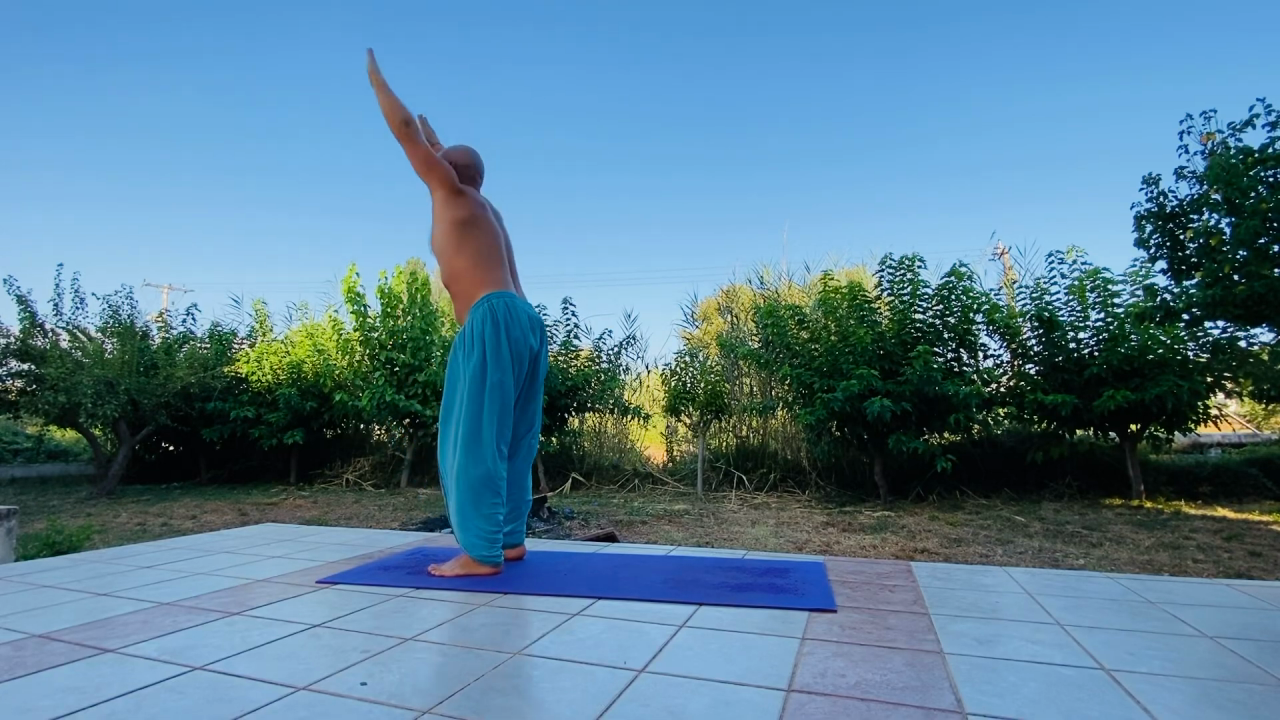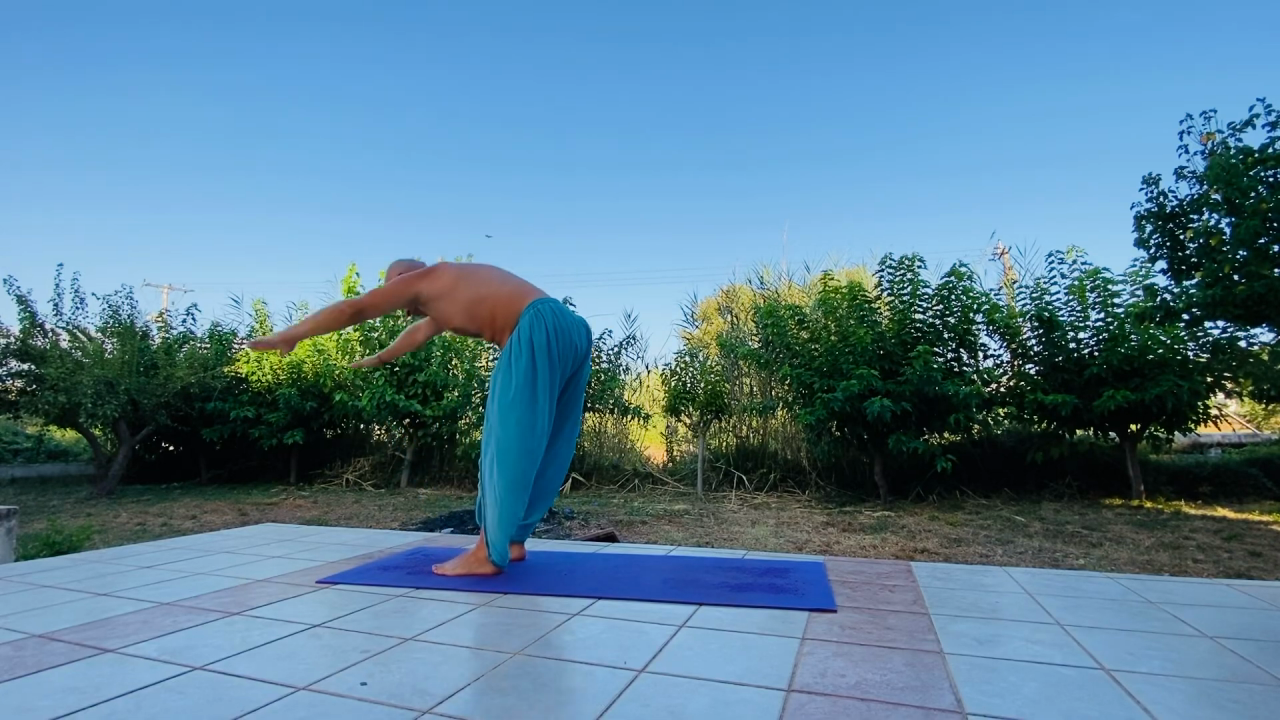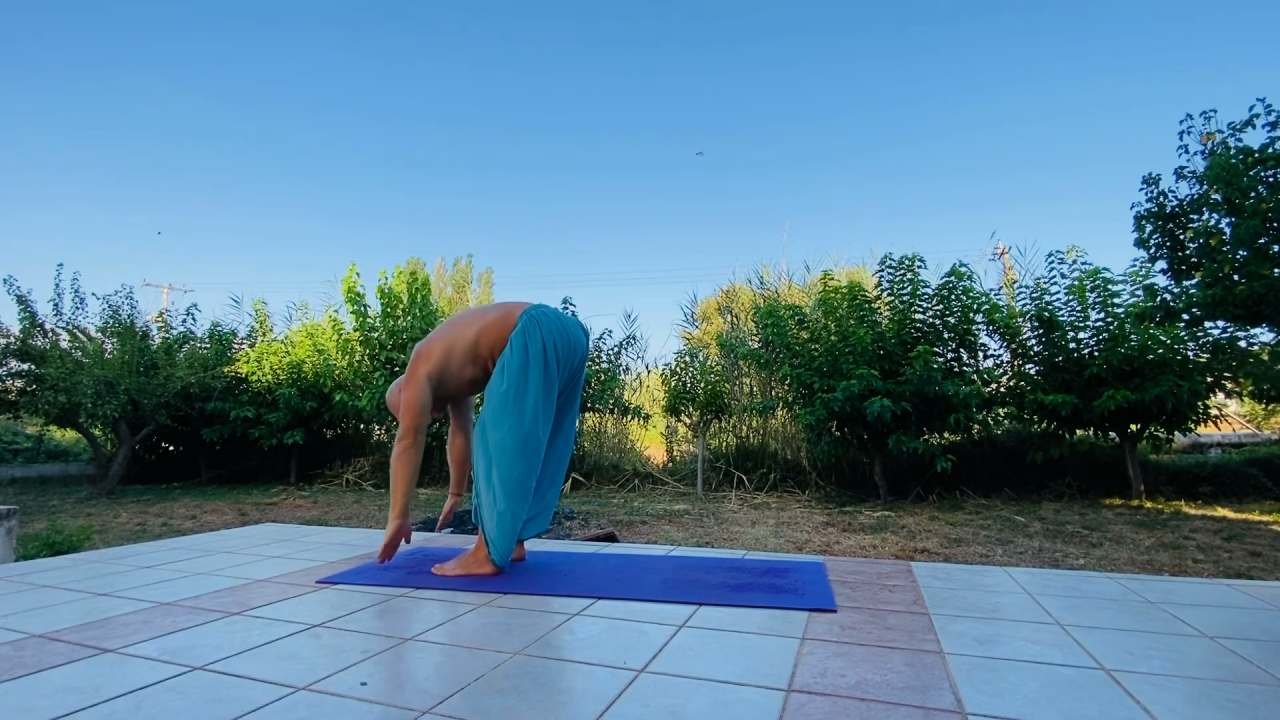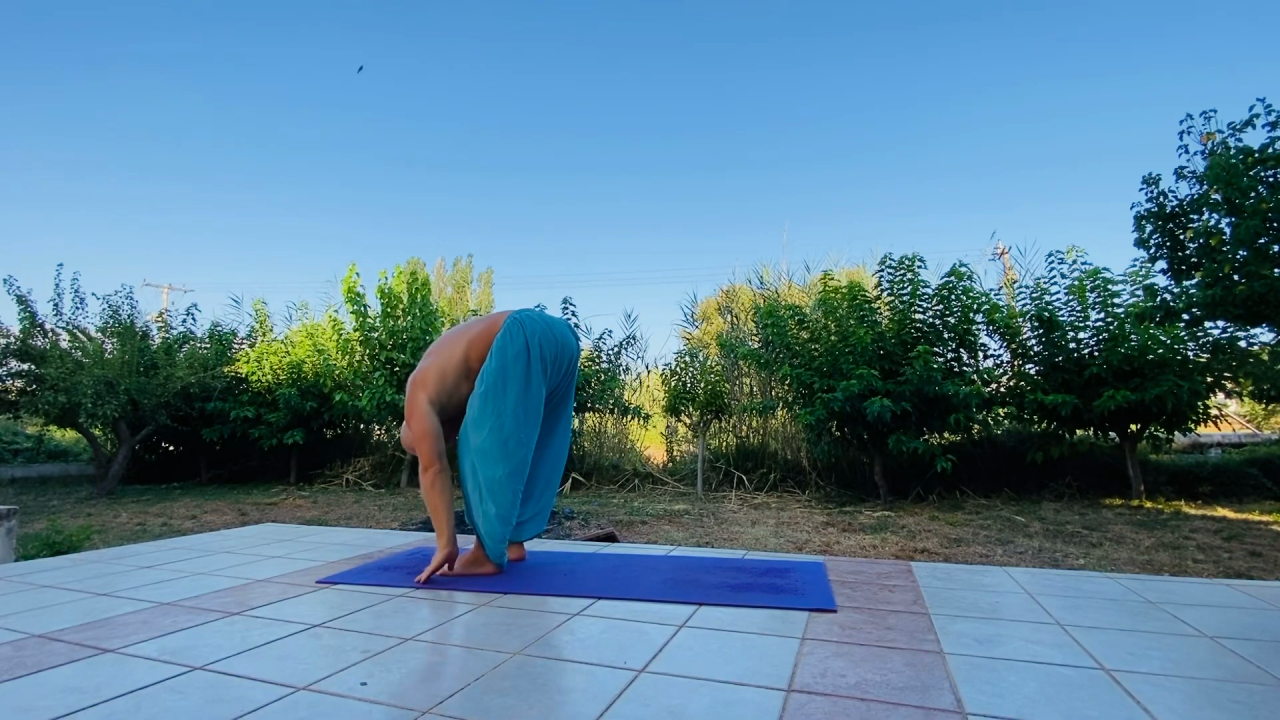
dt=0.5s
person 1, frame 1
left shoulder: (452, 193)
right shoulder: (485, 208)
left elbow: (403, 131)
left wrist: (377, 81)
right wrist: (431, 137)
left hip: (491, 325)
right hip: (526, 324)
left knee: (471, 441)
right knee: (510, 441)
left ankle: (481, 551)
right ankle: (508, 539)
person 1, frame 2
left shoulder: (424, 279)
right shoulder: (450, 289)
left elbow: (353, 311)
right elbow: (422, 330)
left wrist: (289, 335)
right wrist: (381, 357)
left hip: (539, 332)
right hip: (572, 330)
left knee: (511, 441)
right knee: (540, 446)
left ankle: (489, 553)
right ankle: (512, 540)
person 1, frame 3
left shoulder: (422, 369)
right shoulder: (449, 374)
left elbow: (408, 441)
right elbow: (460, 432)
left wrist: (397, 517)
right wrist: (456, 494)
left hip: (537, 337)
right hip: (569, 332)
left knee: (500, 443)
right knee: (533, 448)
left ankle: (487, 554)
right ankle: (510, 541)
person 1, frame 4
left shoulder: (420, 397)
right shoulder: (452, 388)
left elbow: (433, 470)
right elbow: (489, 447)
left wrist: (446, 545)
left hip: (524, 340)
right hip: (559, 334)
left knee: (491, 448)
right knee: (538, 450)
left ankle: (488, 553)
right ankle: (511, 540)
